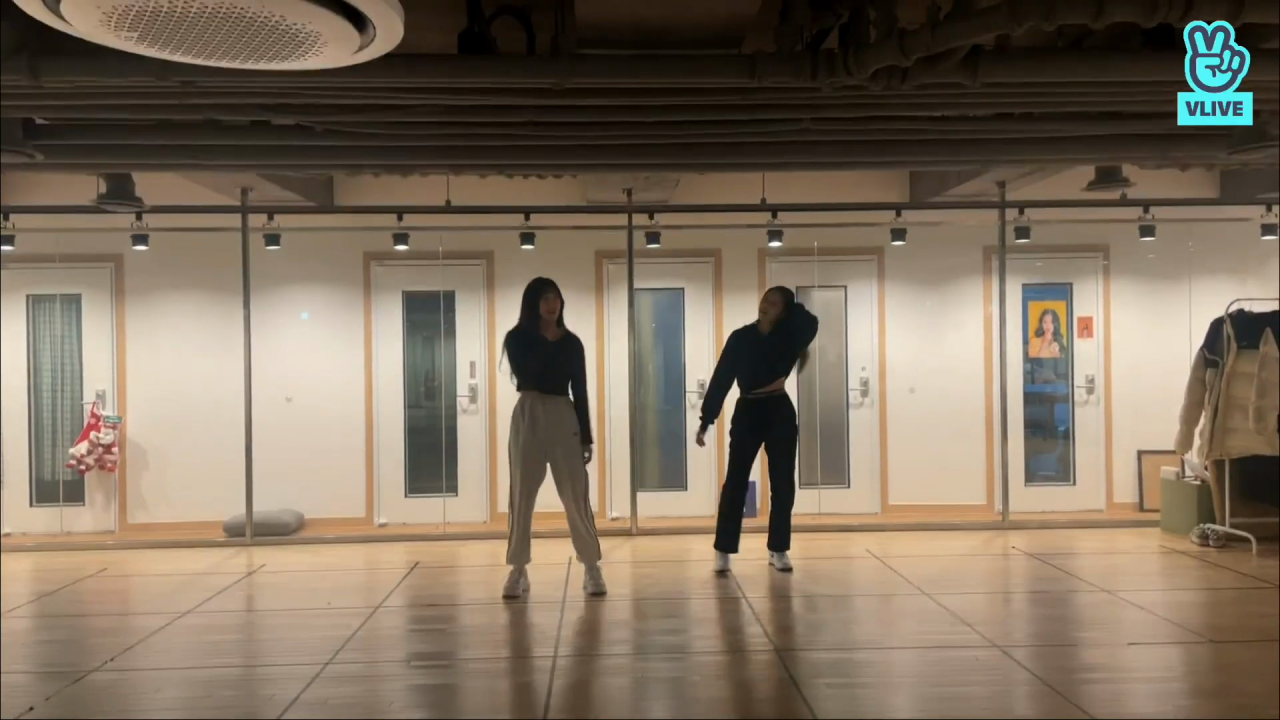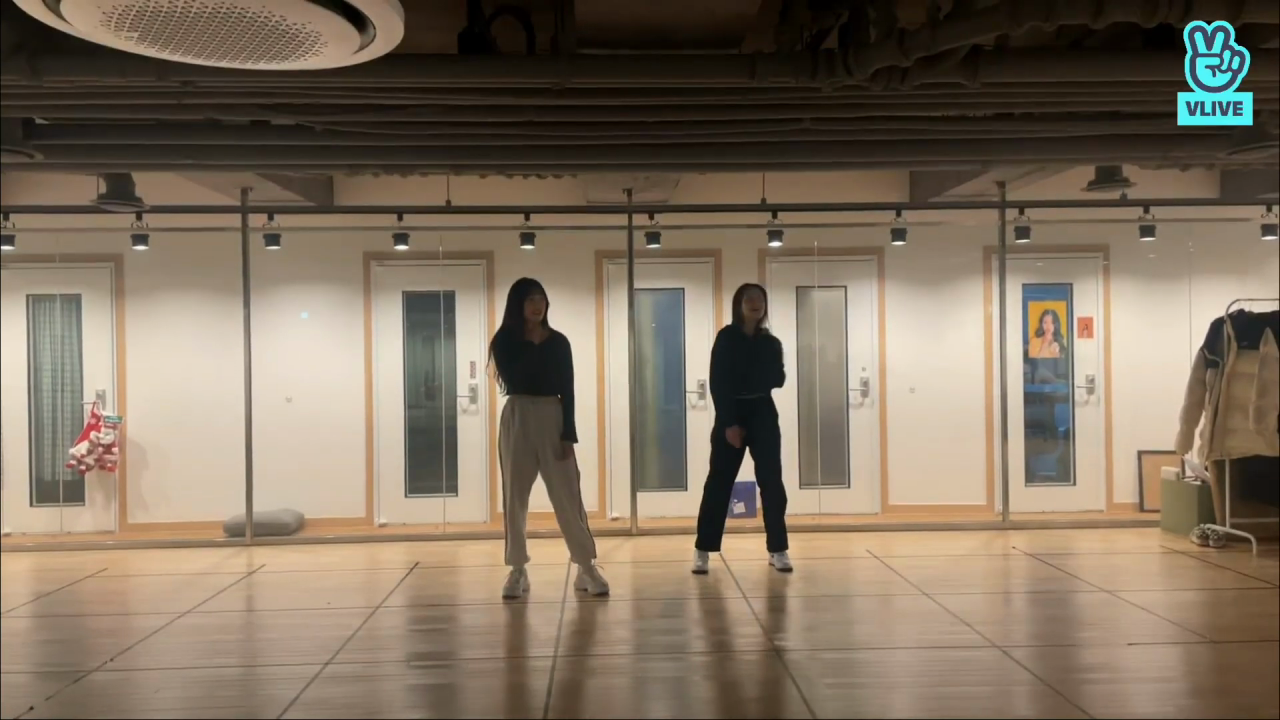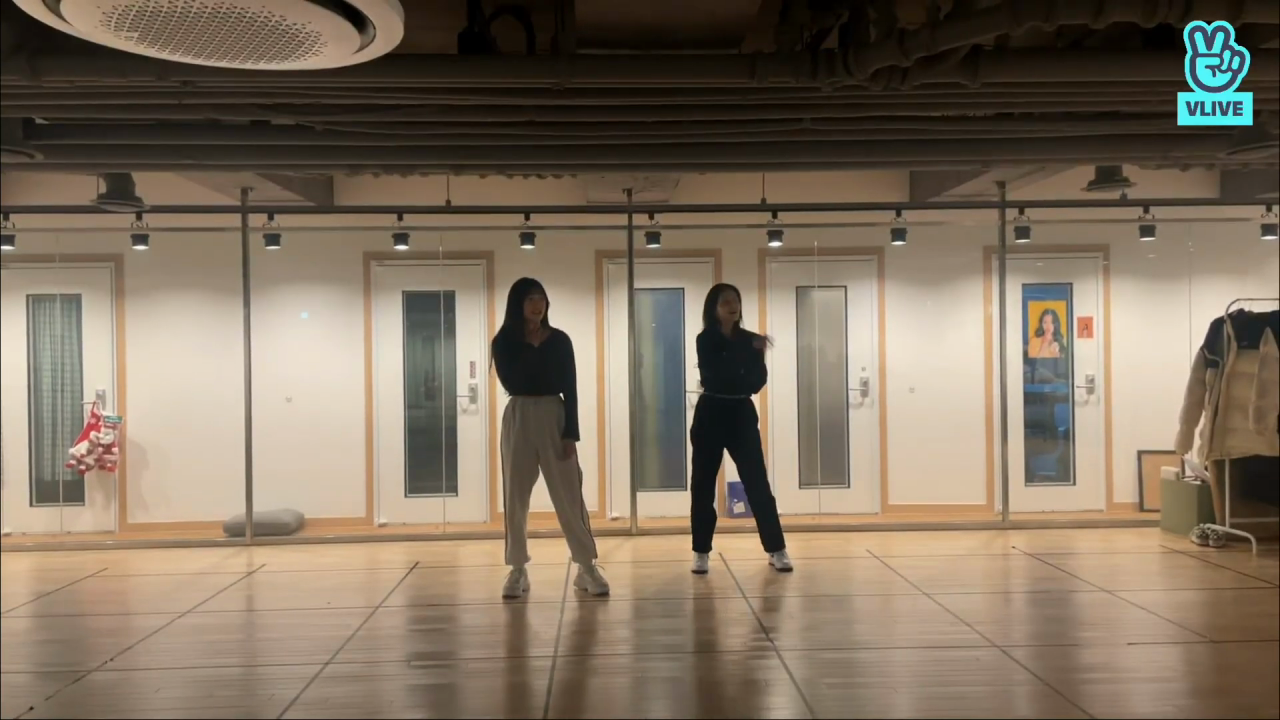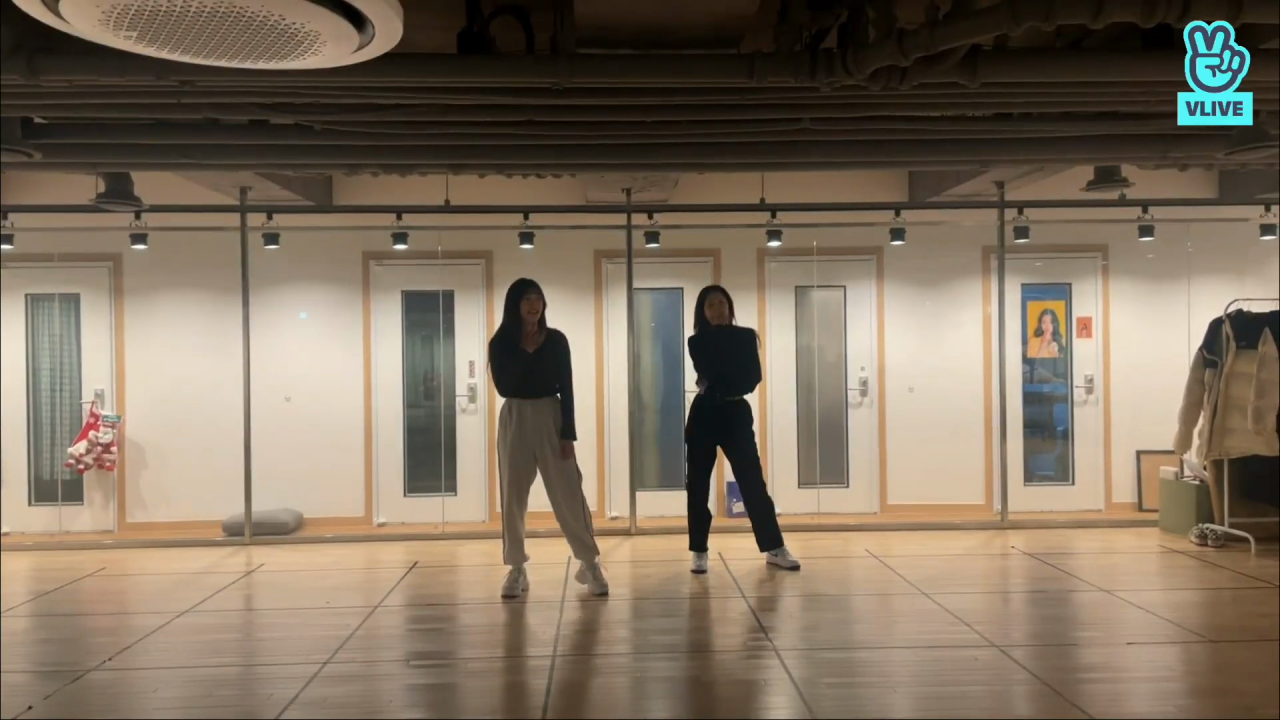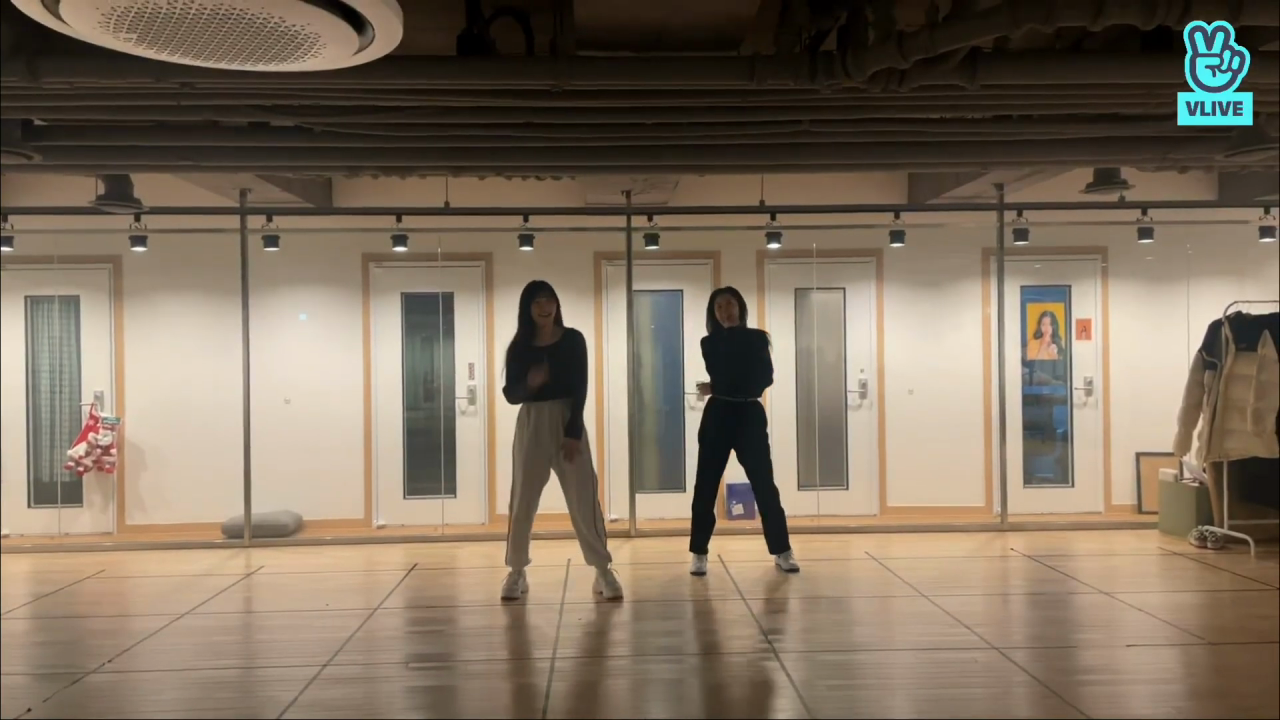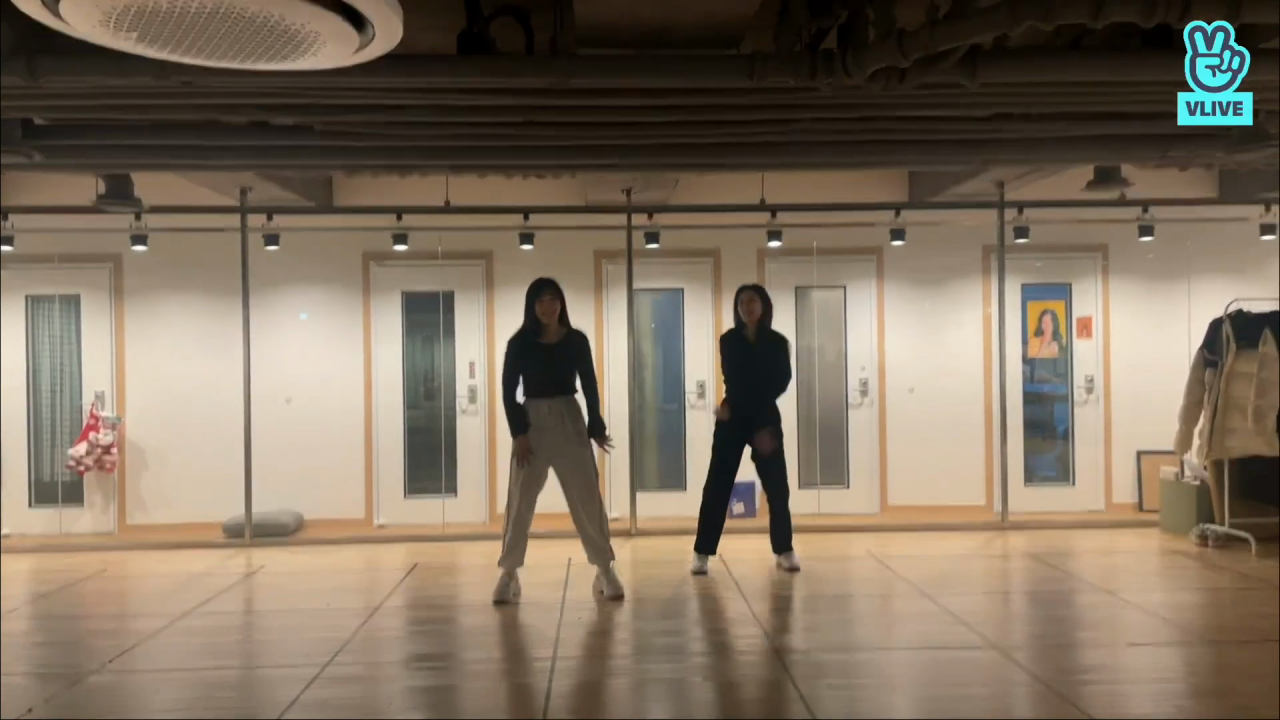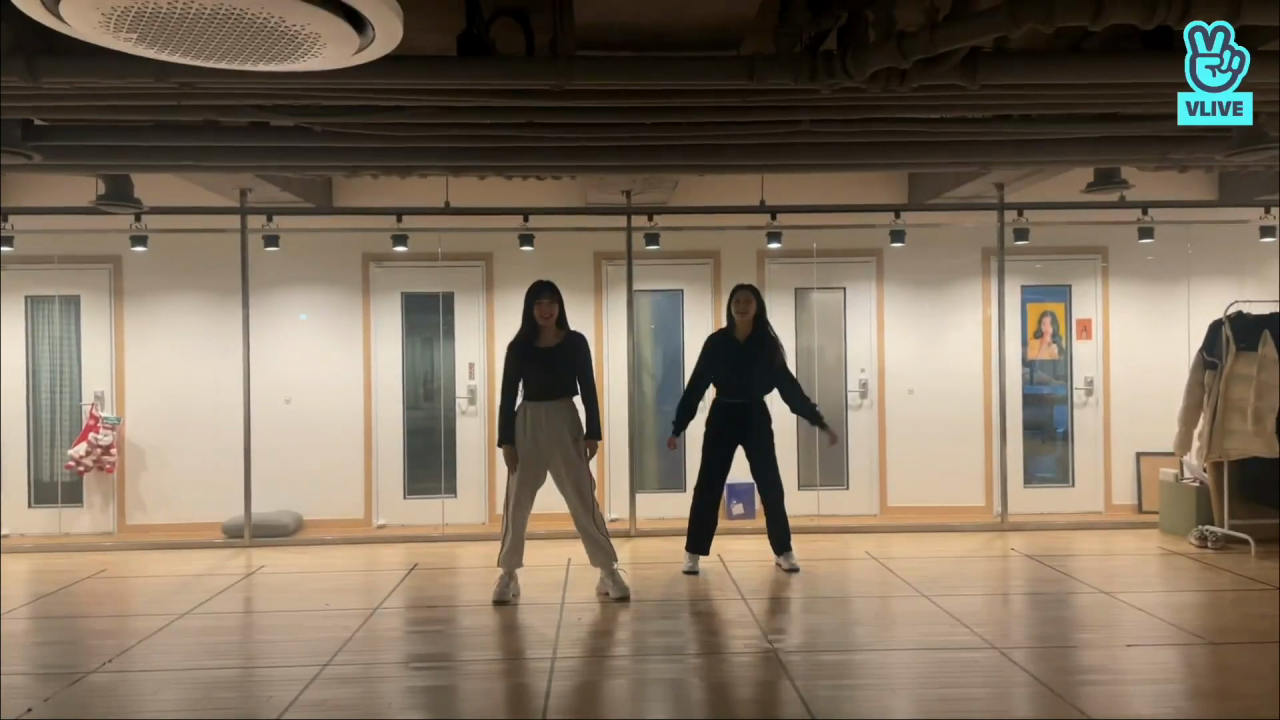
dt=0.4s
person 1, frame 1
left shoulder: (571, 342)
right shoulder: (518, 338)
left elbow: (580, 391)
right elbow: (526, 374)
left wrist: (586, 436)
right wrist: (546, 341)
left hip: (563, 417)
right hip: (528, 416)
left knee: (576, 495)
right knee: (521, 496)
left ankle: (591, 567)
right ankle: (518, 570)
person 1, frame 2
left shoulder: (558, 341)
right shoulder: (504, 341)
left elbow: (567, 390)
right elbow: (512, 380)
left wrist: (569, 434)
right wrist: (532, 346)
left hip: (552, 417)
right hip: (517, 418)
left knee: (567, 495)
right knee: (515, 497)
left ankle: (586, 567)
right ankle: (518, 570)
person 1, frame 3
left shoulder: (559, 340)
right shoulder: (504, 341)
left elbow: (570, 388)
right elbow: (510, 382)
left wrist: (571, 433)
right wrist: (530, 347)
left hip: (554, 417)
right hip: (518, 418)
left knee: (569, 494)
right knee: (516, 496)
left ankle: (587, 567)
right ankle: (518, 570)
person 1, frame 4
left shoulder: (556, 340)
right shoulder: (502, 343)
left elbow: (566, 389)
right elbow: (503, 386)
left wrist: (568, 433)
right wrist: (525, 352)
left hip: (550, 418)
right hip: (514, 421)
left knee: (568, 493)
right knee: (512, 497)
left ankle: (589, 564)
right ankle: (517, 570)
person 1, frame 5
left shoulder: (573, 340)
right shoulder: (519, 347)
left elbow: (580, 389)
right elbow: (510, 393)
left wrist: (573, 431)
right wrist: (529, 382)
left hip: (568, 421)
right hip: (532, 424)
left knee: (584, 498)
right knee: (523, 499)
left ankle: (602, 571)
right ankle: (517, 571)
person 1, frame 6
left shoulder: (576, 340)
right shoulder: (520, 343)
left elbow: (590, 385)
right elbow: (509, 390)
left wrist: (597, 427)
right wrist: (518, 432)
left hip: (568, 420)
right hip: (530, 423)
left knee: (586, 496)
right knee: (521, 501)
left ankle: (604, 570)
right ankle: (509, 574)
person 1, frame 7
left shoulder: (576, 342)
right shoulder: (519, 347)
left elbow: (588, 388)
right elbow: (508, 394)
left wrist: (593, 433)
right wrist: (506, 439)
left hip: (565, 421)
right hip: (527, 424)
left knee: (582, 499)
right knee: (517, 502)
left ankle: (608, 572)
right ankle: (508, 574)
person 2, frame 1
left shoulder: (788, 337)
right shoulder: (740, 338)
left elbow: (810, 323)
right elbow: (720, 379)
left wrist: (789, 305)
right wrist: (706, 420)
left hip: (779, 411)
right hip: (747, 412)
left knee: (782, 483)
right knee: (736, 481)
left ankle: (778, 550)
right ankle: (723, 550)
person 2, frame 2
left shoulder: (770, 342)
right shoulder: (726, 338)
left elbow: (778, 379)
right elbow: (718, 384)
left wrist: (768, 346)
right wrist: (728, 423)
left hip: (762, 412)
right hip: (730, 415)
left knee: (772, 483)
right knee: (719, 482)
left ankle: (777, 550)
right ankle: (703, 551)
person 2, frame 3
left shoulder: (752, 340)
right shoulder: (706, 340)
left elbow: (758, 381)
right elbow: (715, 373)
right wrist: (748, 351)
left hip: (741, 413)
right hip: (710, 413)
left knee: (757, 483)
right knee: (703, 485)
left ankle: (776, 550)
right ankle: (701, 552)
person 2, frame 4
left shoulder: (745, 337)
right shoulder: (697, 341)
left elbow: (753, 377)
right elbow: (708, 373)
left wrist: (714, 386)
right wrist: (717, 331)
left hip: (736, 413)
right hip: (704, 414)
left knee: (753, 481)
right knee: (698, 484)
left ankle: (775, 548)
right ankle: (699, 552)
person 2, frame 5
left shoulder: (757, 338)
right shoulder: (710, 342)
left elbow: (764, 378)
right elbow: (722, 375)
left wrist: (718, 387)
right wrist: (731, 342)
left hip: (750, 415)
right hip: (718, 416)
left knee: (765, 485)
right knee: (705, 486)
left ankle: (782, 551)
right ankle: (699, 553)
person 2, frame 6
left shoulder: (777, 342)
right shoulder: (729, 341)
left elbow: (779, 384)
right elbow: (735, 383)
left wrist: (737, 407)
left hip: (766, 417)
right hip: (733, 418)
left knee: (777, 487)
right knee: (717, 486)
left ankle: (784, 551)
right ankle: (702, 553)
person 2, frame 7
left shoulder: (767, 344)
right shoulder: (716, 342)
left elbow: (788, 385)
right elbow: (696, 384)
left wrist: (818, 421)
right wrist: (678, 426)
left hip: (755, 416)
right hip: (722, 416)
left knee: (771, 487)
right knee: (708, 487)
left ankle: (783, 552)
right ankle: (694, 553)
